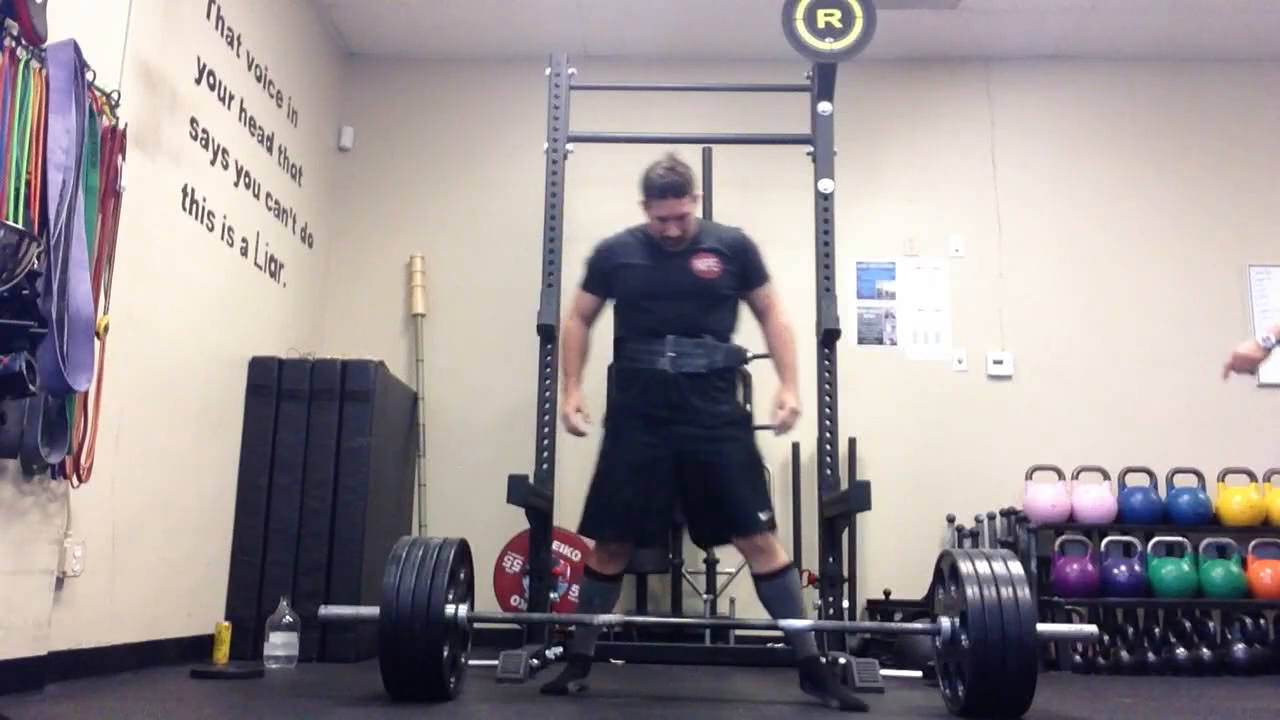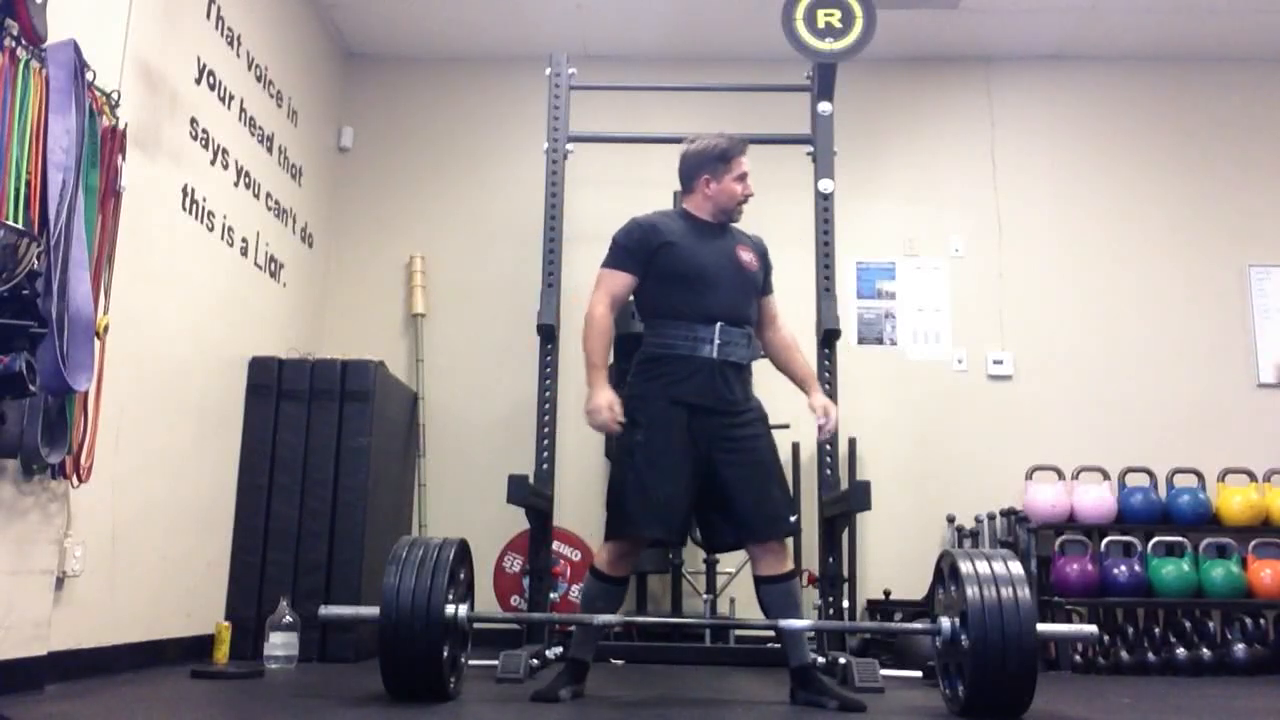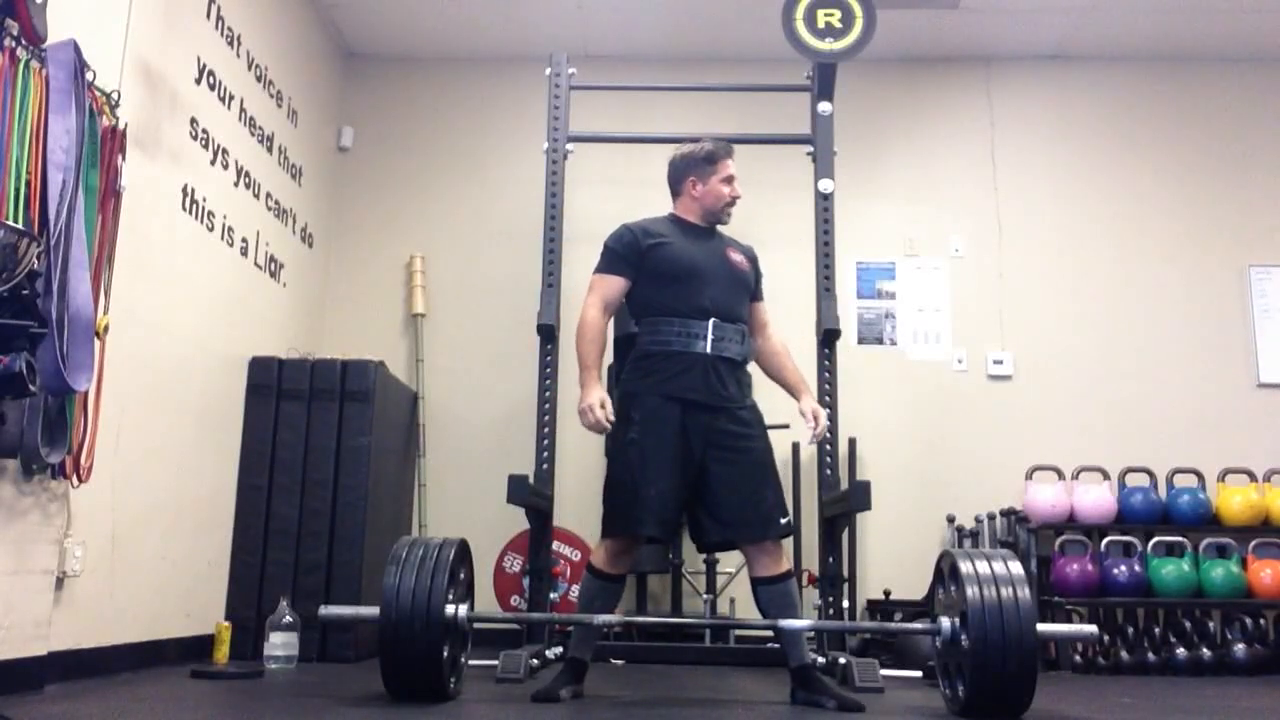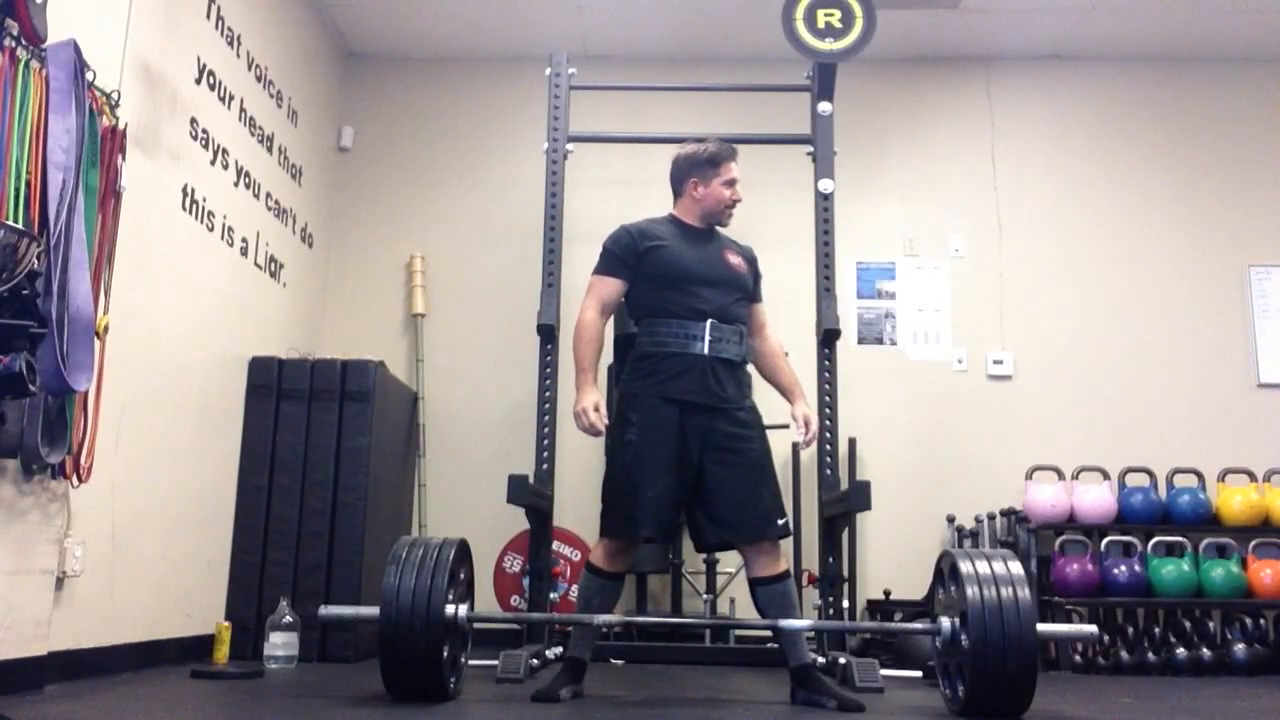
dt=1s
person 1, frame 1
left shoulder: (732, 248)
right shoulder: (614, 253)
left elbow: (771, 315)
right elbow: (578, 320)
left wrist: (789, 385)
right wrist: (572, 389)
left hip: (715, 412)
right hip: (638, 414)
left knee: (758, 537)
right knee: (609, 541)
left ankle: (812, 668)
right ankle: (578, 661)
person 1, frame 2
left shoulder: (752, 249)
right shoulder: (647, 232)
left elbow: (772, 329)
right elbow: (602, 306)
left wrist: (814, 390)
right wrist: (599, 384)
left hip: (736, 409)
right hip: (662, 406)
left knee: (771, 538)
right knee: (626, 539)
left ankle: (804, 675)
right ankle: (575, 667)
person 1, frame 3
left shoulder: (742, 255)
right shoulder: (638, 237)
left elbow: (763, 335)
right elbow: (596, 309)
left wrist: (803, 393)
right wrist: (591, 384)
left hip: (731, 409)
right hip: (655, 405)
left knee: (765, 538)
right knee: (621, 536)
left ankle: (804, 673)
right ankle: (574, 667)
person 1, frame 4
left shoulder: (741, 256)
right shoulder: (636, 240)
left elbow: (760, 336)
right elbow: (594, 312)
left wrist: (797, 397)
right wrist: (587, 386)
left hip: (730, 411)
right hip: (654, 407)
left knee: (762, 540)
right knee: (620, 537)
left ankle: (803, 673)
right ankle: (573, 666)
